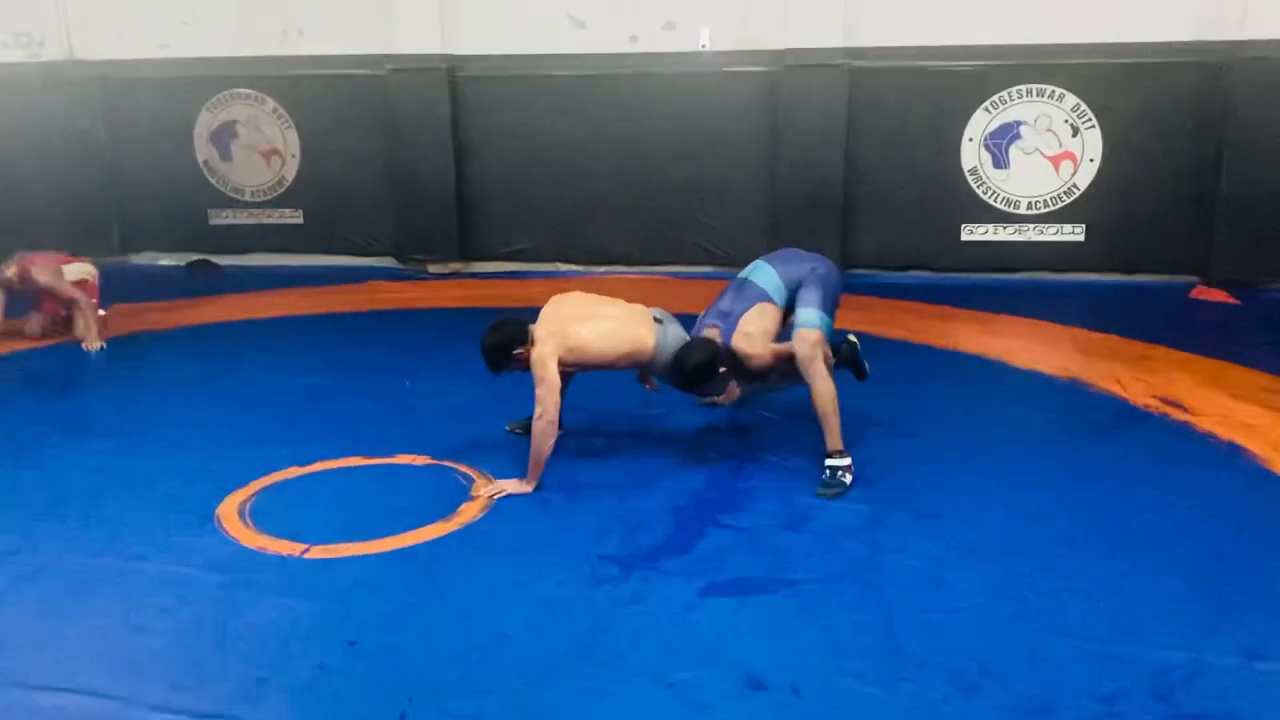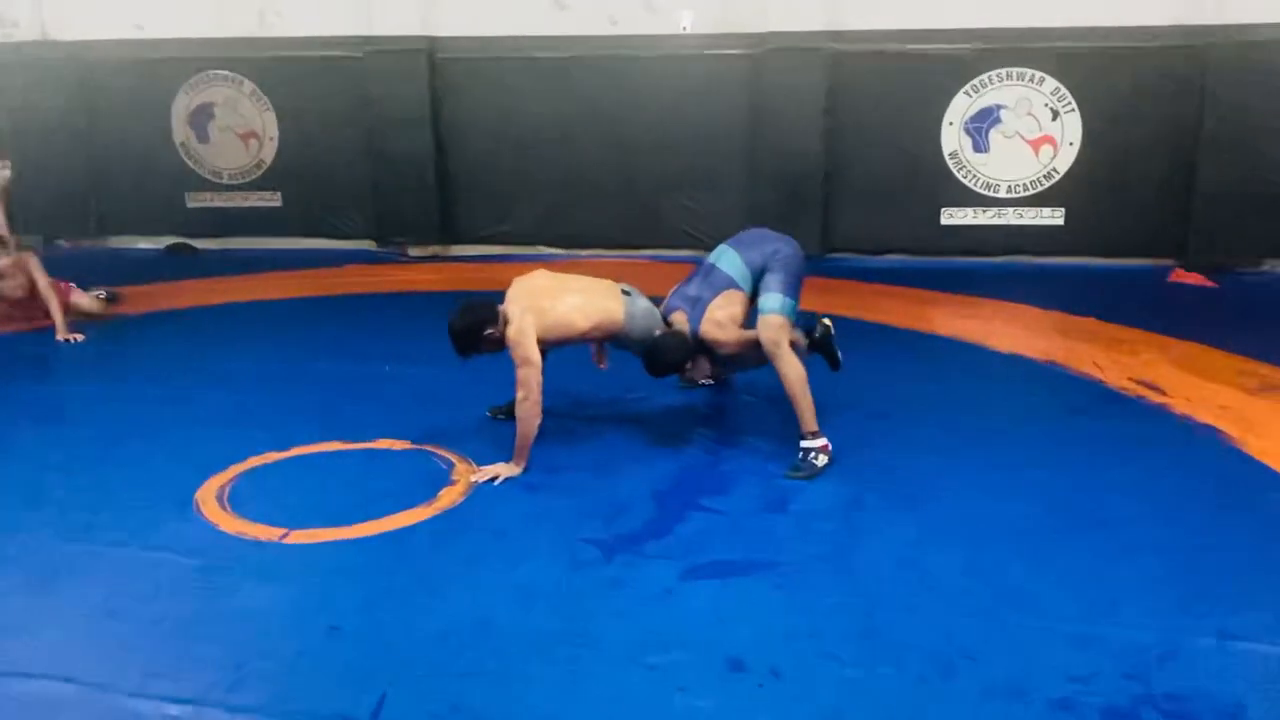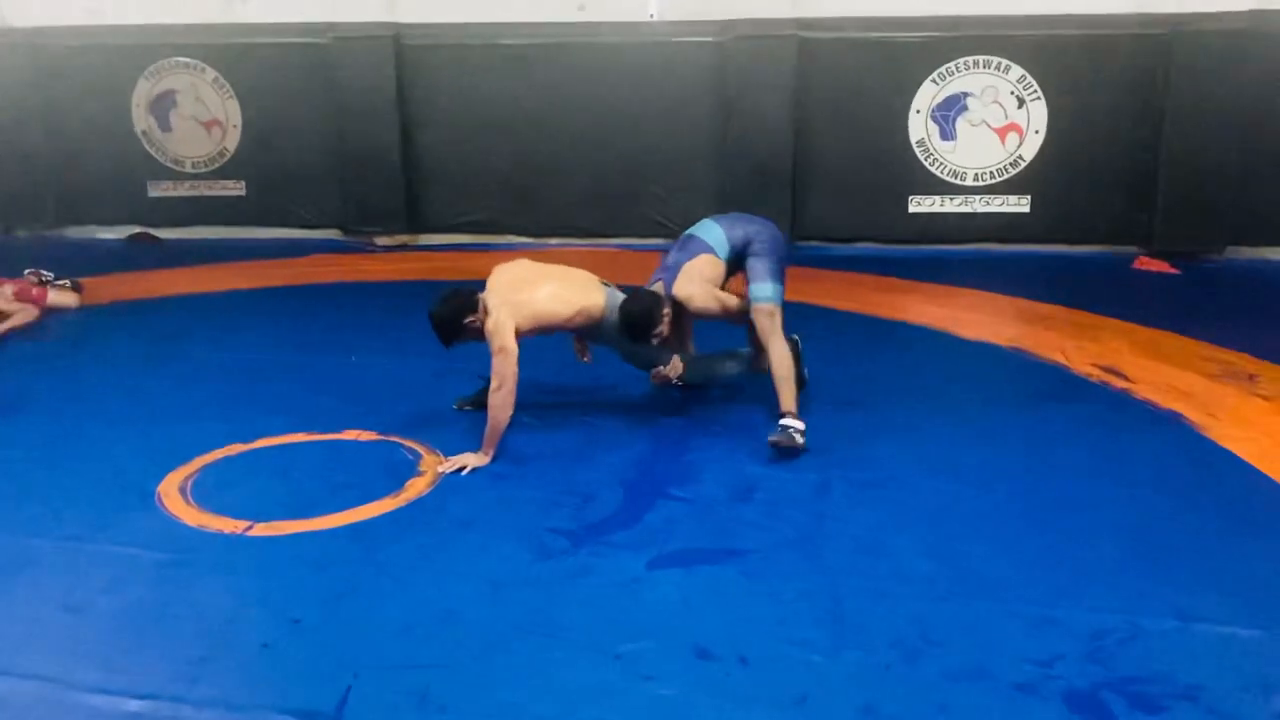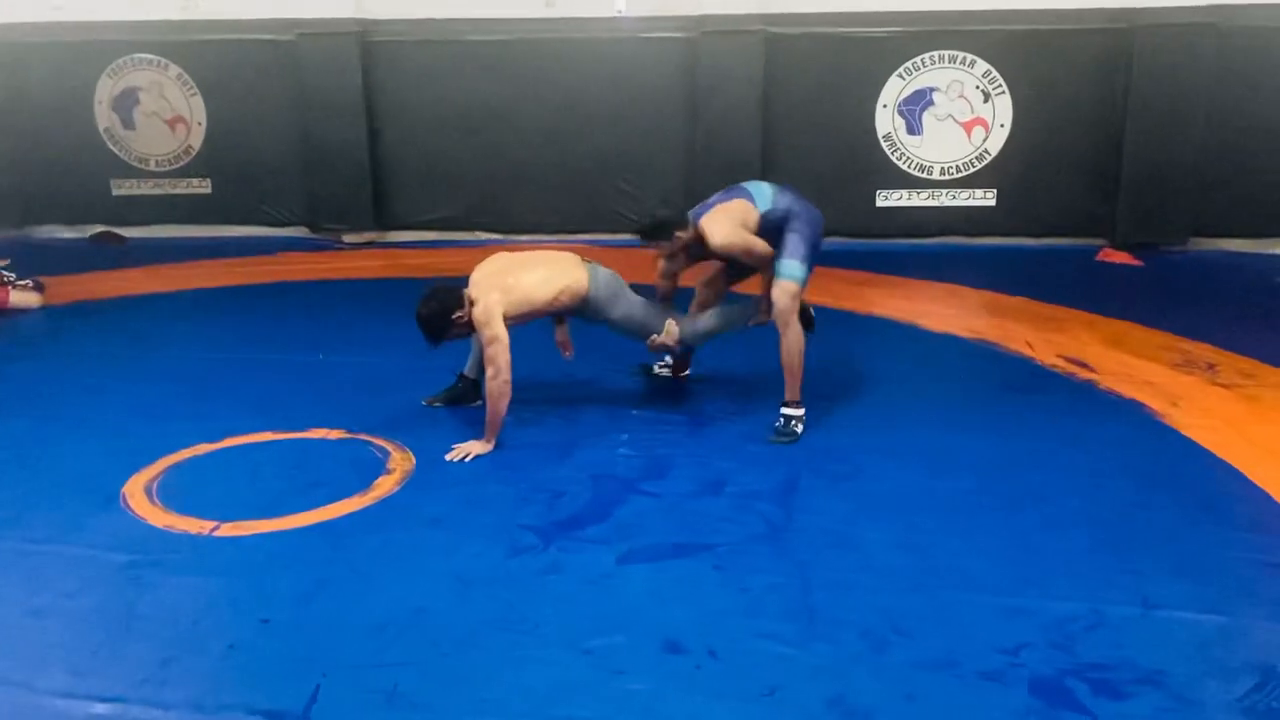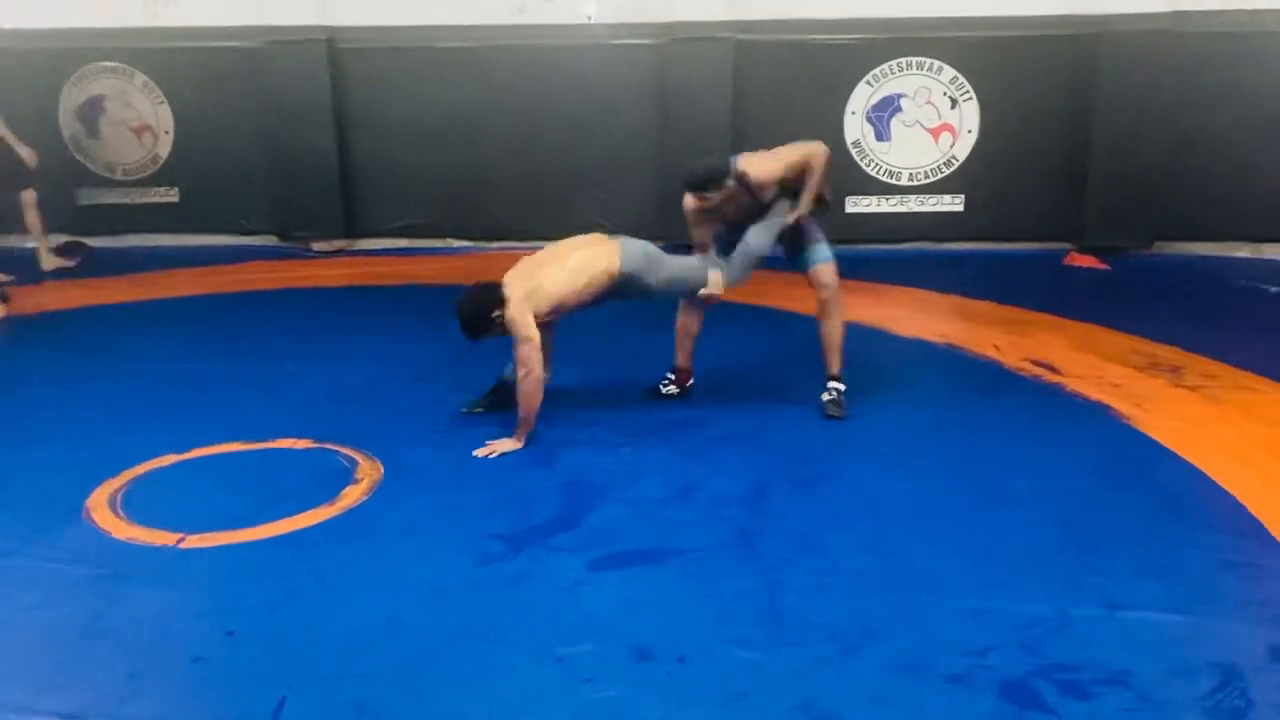
dt=0.7s
person 1, frame 1
left shoulder: (543, 353)
right shoulder: (557, 304)
left elbow: (546, 419)
left wrist: (528, 482)
left hip: (663, 349)
right hip: (655, 319)
person 1, frame 2
left shoulder: (520, 332)
right shoulder: (520, 286)
left elbow: (529, 397)
left wrist: (518, 463)
left hip: (634, 324)
right hip: (622, 295)
person 1, frame 3
left shoulder: (497, 320)
right shoulder: (502, 273)
left elbow: (503, 389)
left wrist: (485, 454)
left hip: (609, 317)
right hip: (597, 289)
left knee: (683, 370)
person 1, frame 4
left shoulder: (483, 312)
right shoulder: (482, 272)
left elbow: (500, 378)
left wrist: (487, 441)
right wrist: (560, 324)
left hip: (595, 295)
right hip: (578, 268)
left knee: (687, 332)
right ankle: (468, 386)
person 1, frame 5
left shoulder: (517, 309)
right shoulder: (509, 283)
left elbow: (530, 373)
left wrist: (519, 437)
right wrist: (543, 367)
left hip: (626, 264)
right hip: (614, 246)
left knee: (720, 276)
person 2, frame 1
left shoulder: (750, 351)
right shoulder: (700, 338)
left elbow: (805, 355)
right wrist: (738, 382)
left hip: (815, 273)
right hip: (780, 265)
left knee: (808, 356)
left ankle: (838, 458)
person 2, frame 2
left shoulder: (720, 337)
right shoulder: (667, 312)
left elbow: (767, 340)
left hip: (779, 254)
right hip: (749, 244)
left knee: (774, 339)
left ankle: (815, 441)
person 2, frame 3
left shoulder: (696, 299)
right shoulder: (652, 296)
left elbow: (740, 307)
left hip: (759, 237)
right hip: (724, 232)
left knee: (767, 325)
left ankle: (791, 423)
person 2, frame 4
left shoulder: (719, 238)
right shoulder: (679, 245)
left elbow: (769, 258)
right elbow: (665, 285)
left wrist: (766, 303)
left hip: (796, 216)
right hip: (762, 226)
left knee: (784, 307)
right knee: (708, 291)
left ankle: (793, 407)
right ankle: (682, 360)
person 2, frame 5
left shoulder: (757, 175)
right shoulder: (693, 204)
left elbow: (818, 150)
right elbow: (703, 248)
left wrist: (804, 204)
left hip: (786, 210)
right hip: (736, 225)
left knee: (828, 286)
left ankle: (834, 383)
right ankle: (681, 376)
